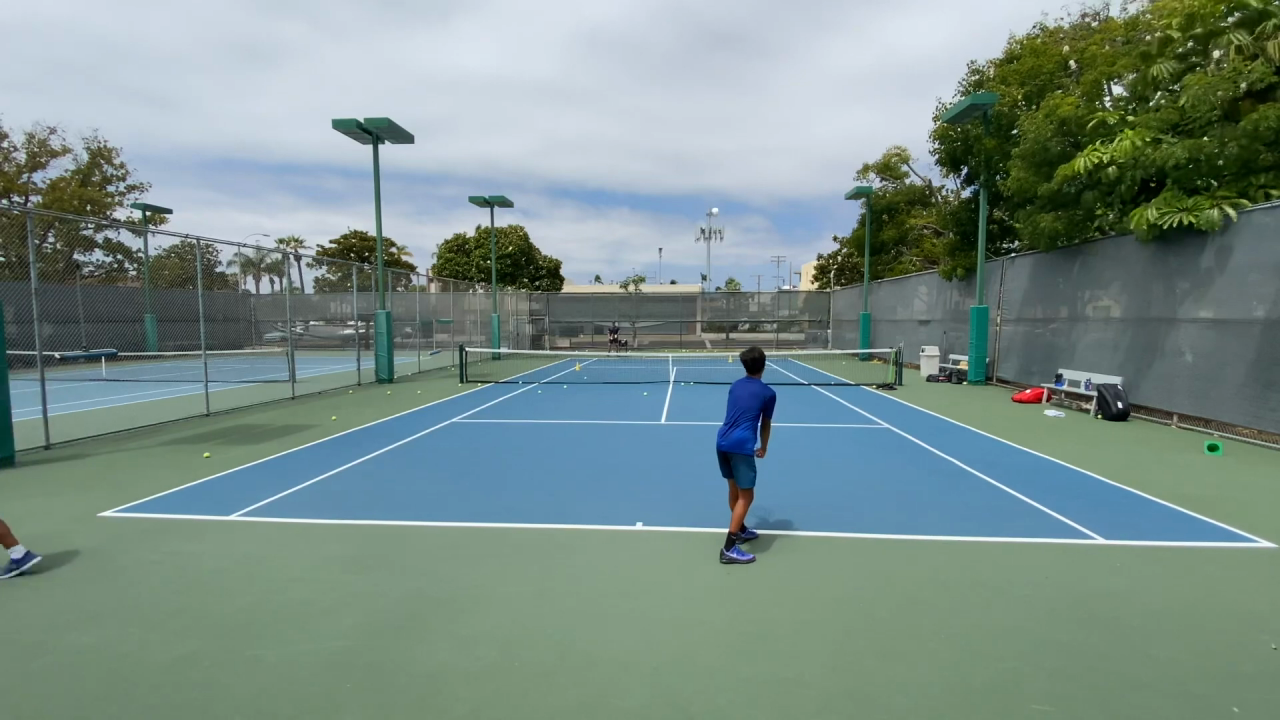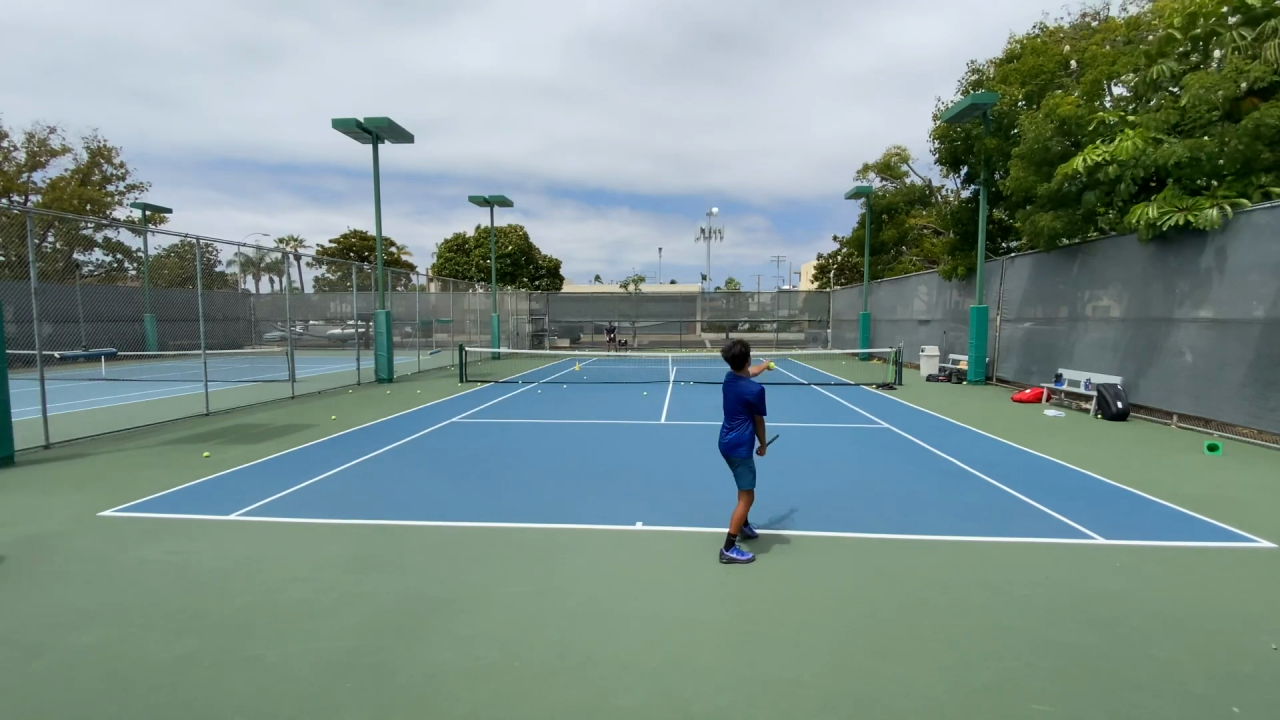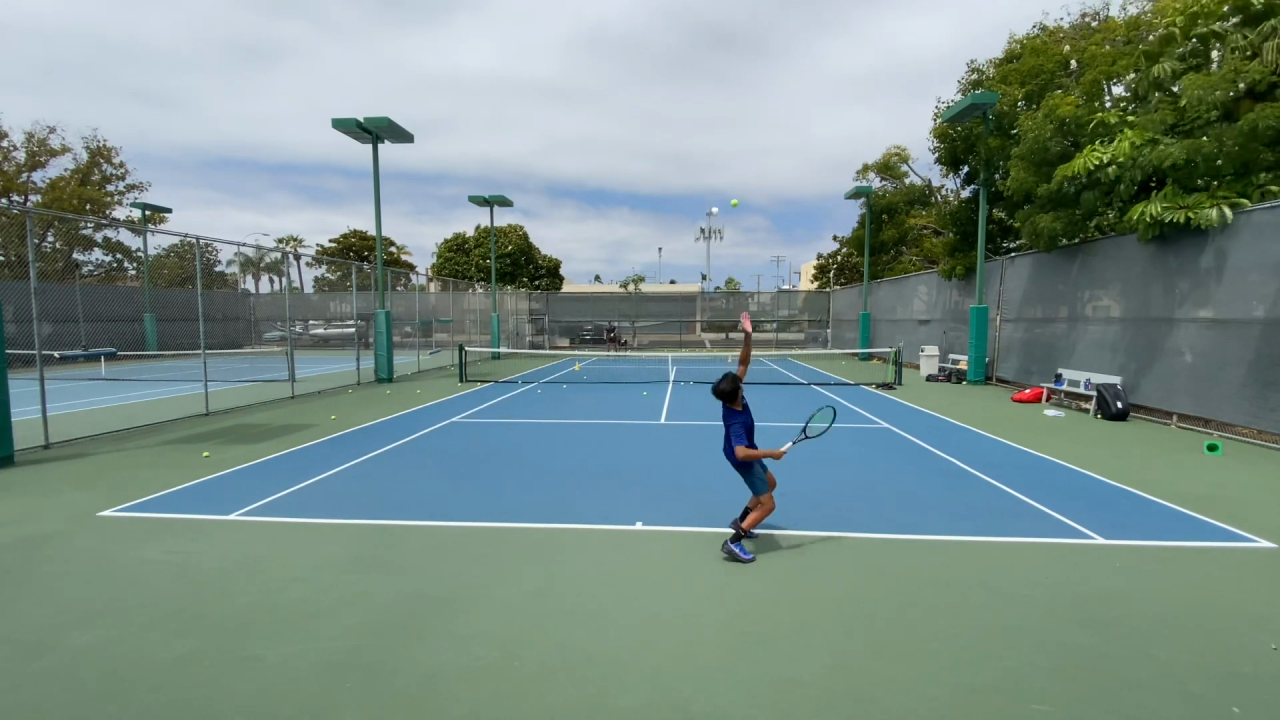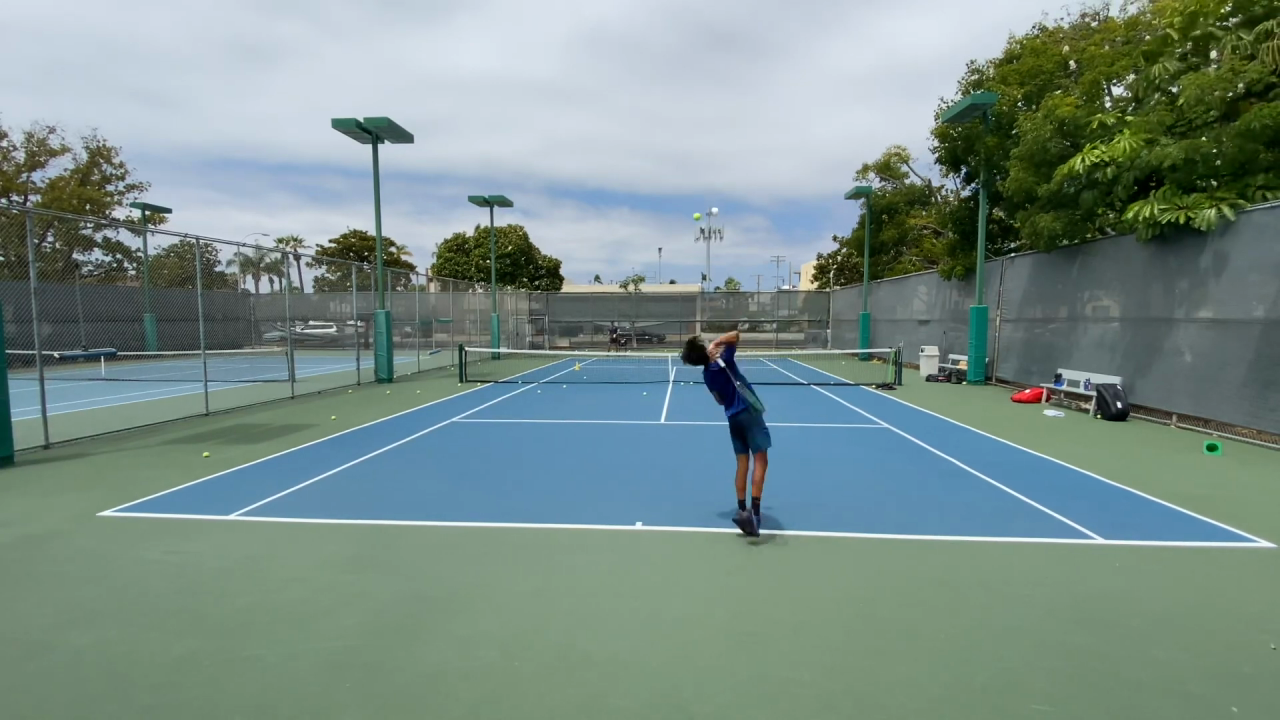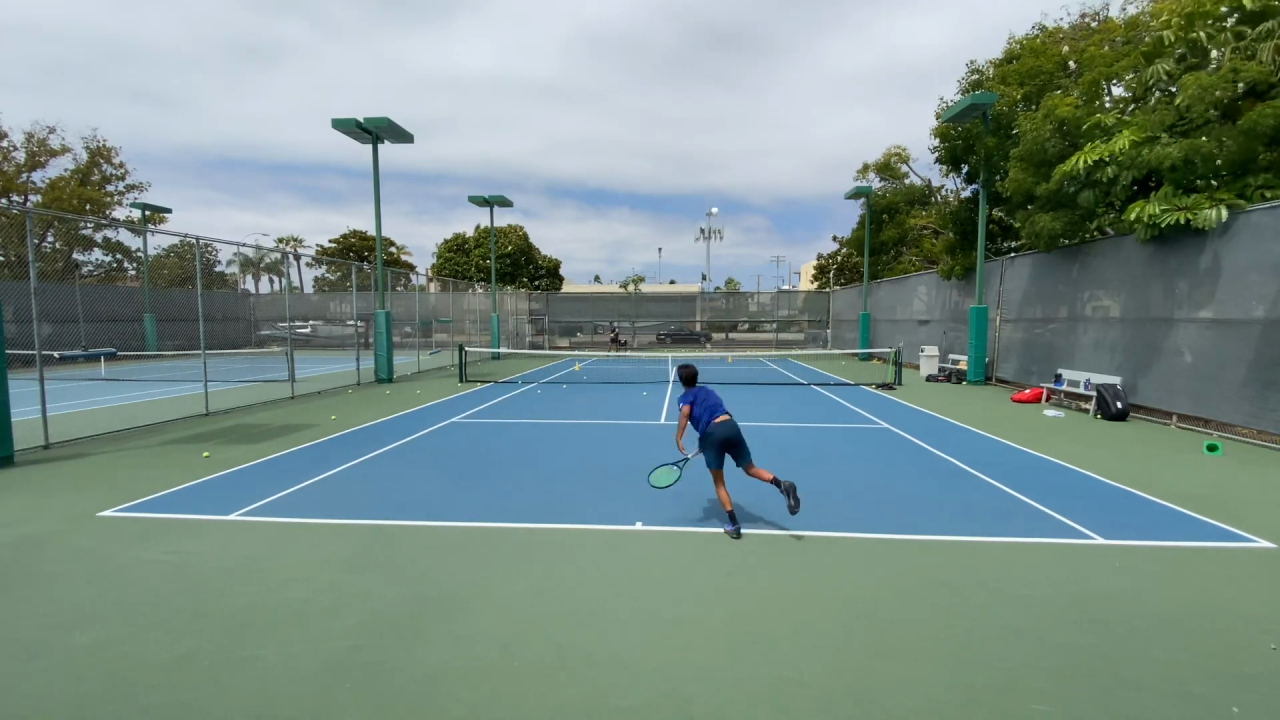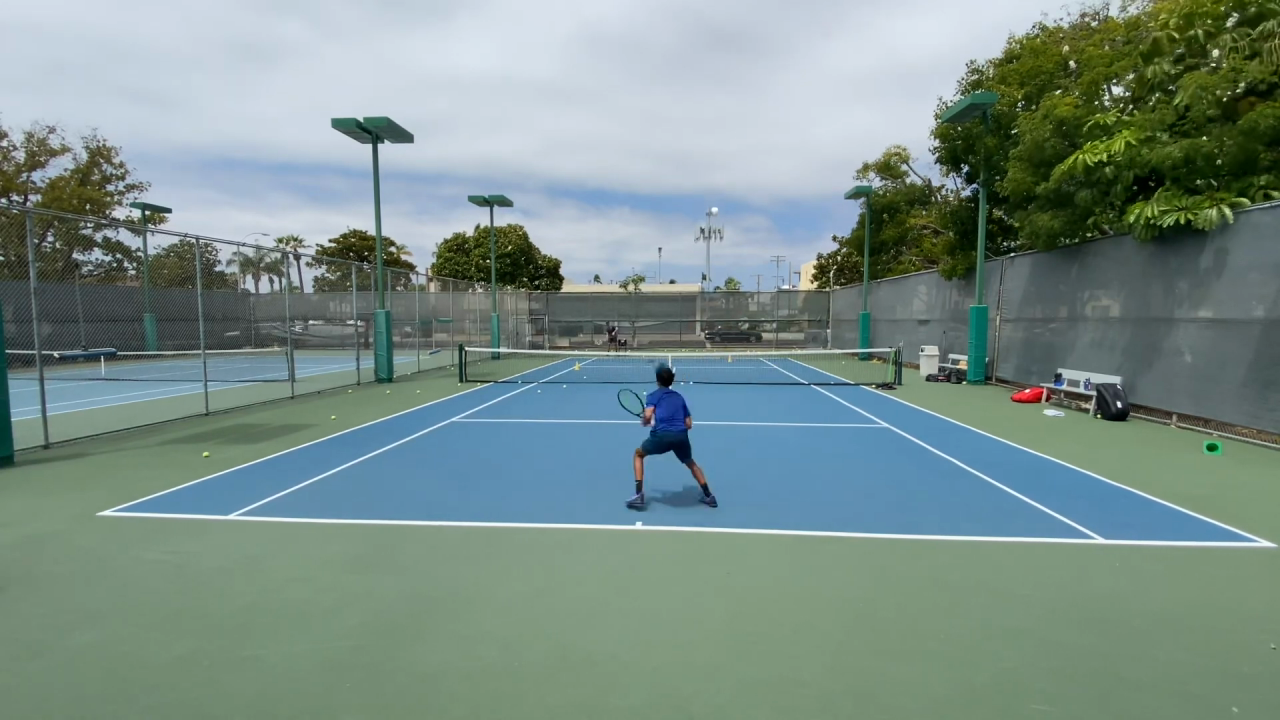
dt=0.4s
person 1, frame 1
left shoulder: (735, 386)
right shoulder: (768, 393)
right elbow: (765, 425)
right wrist: (763, 448)
left hip: (722, 441)
right hip: (741, 446)
left knee: (734, 489)
right knee: (746, 495)
left ankle: (740, 530)
right ankle: (729, 548)
person 1, frame 2
left shoulder: (728, 380)
right shoulder: (755, 390)
left elbow: (747, 371)
right elbow: (759, 423)
left wrist: (762, 367)
right wrist: (763, 445)
left hip: (727, 443)
right hip: (740, 448)
left knee: (748, 487)
right knee: (747, 496)
left ankle: (743, 528)
right ankle: (729, 549)
person 1, frame 3
left shoulder: (734, 396)
right shoulder: (735, 420)
left elbow: (743, 363)
right elbow: (741, 454)
left wrist: (747, 335)
right wrist: (771, 453)
left hip: (746, 454)
right hip: (745, 461)
left knee: (770, 483)
right knee: (768, 503)
left ankle: (742, 521)
right ankle: (733, 542)
person 1, frame 4
left shoulder: (707, 373)
right shoulder: (720, 364)
right elbow: (735, 336)
left hip: (733, 417)
right hip: (748, 413)
left knee: (742, 464)
right knee: (760, 462)
left ankle: (741, 510)
right ankle: (755, 512)
person 1, frame 5
left shoulder: (685, 397)
right shoulder: (707, 391)
left elbow: (685, 412)
left wrist: (678, 439)
left hip: (711, 436)
right hip: (732, 427)
left knee: (719, 482)
right knee: (751, 470)
left ankle: (733, 524)
right ankle: (782, 485)
person 1, frame 6
left shoulder: (654, 396)
right shoulder: (679, 398)
left elbow: (647, 416)
right elbow: (689, 424)
left wrist: (648, 423)
left hip: (660, 436)
right hip: (680, 436)
left knee: (638, 454)
right knee: (691, 464)
left ankle: (639, 495)
right ankle: (709, 496)
